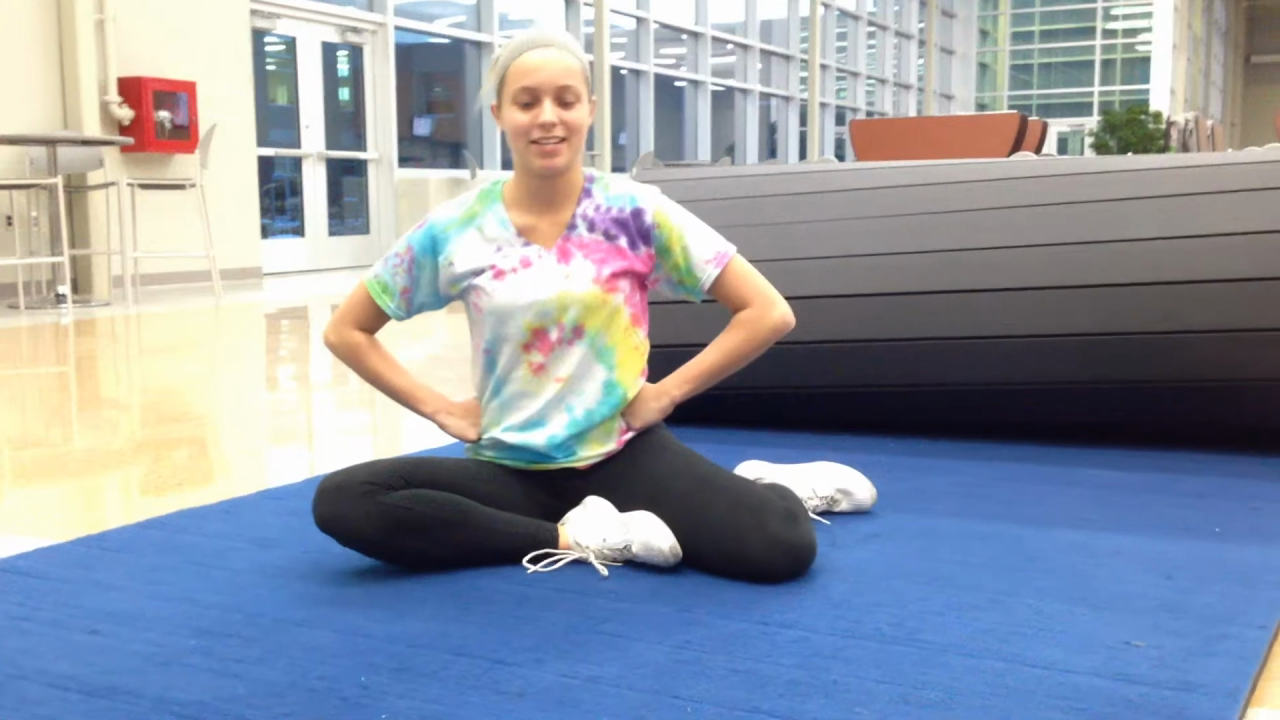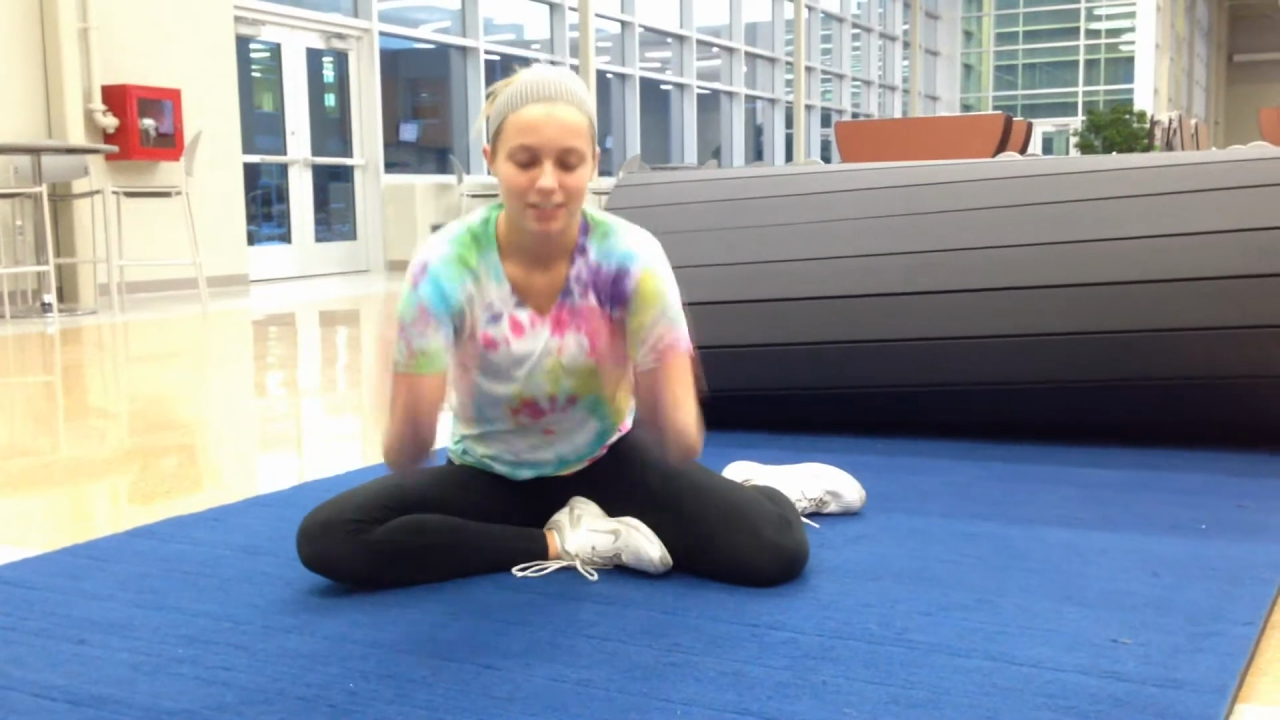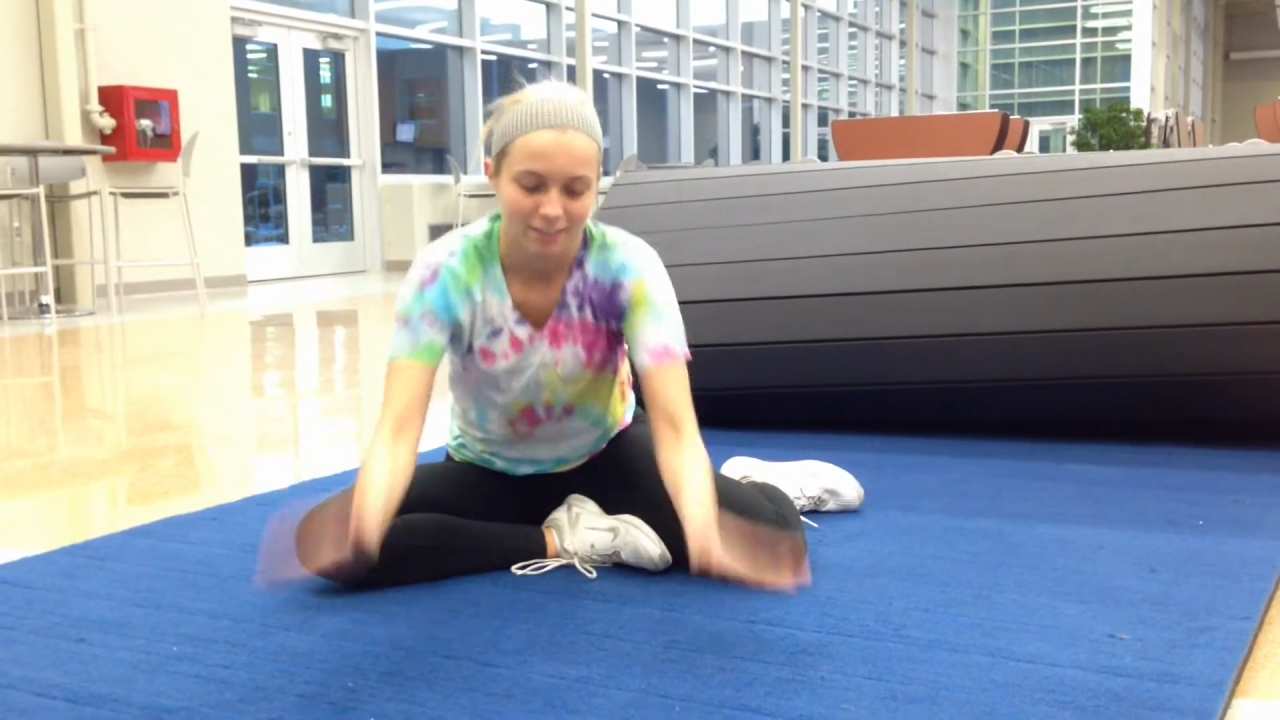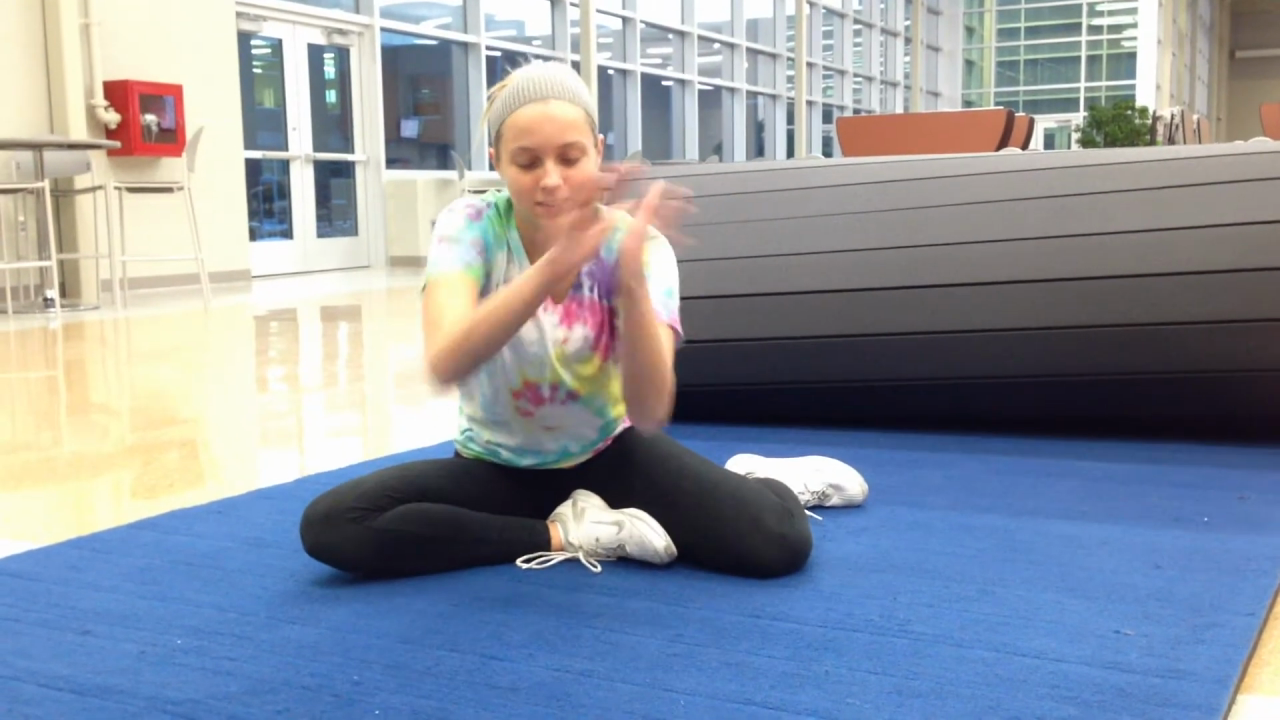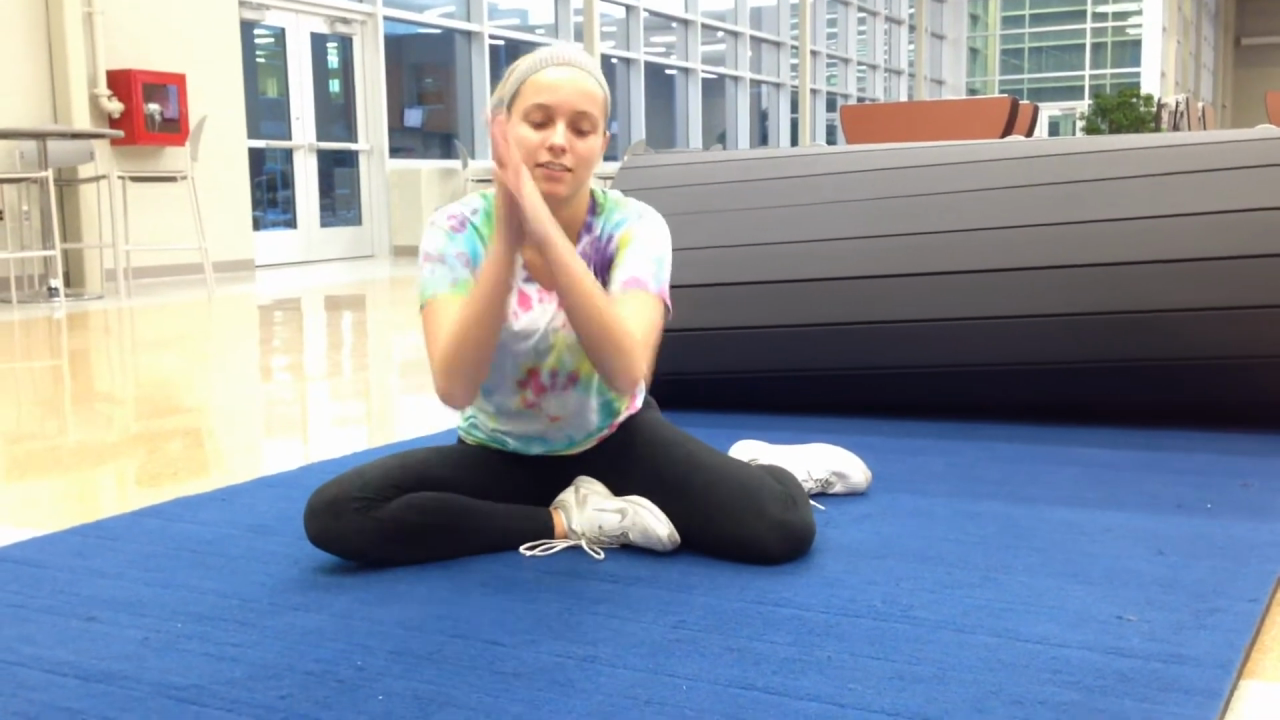
dt=1s
person 1, frame 1
left shoulder: (637, 214)
right shoulder: (452, 231)
left elbow: (768, 312)
right elbow: (345, 331)
left wrist: (664, 394)
right wrist: (441, 409)
left hip: (622, 455)
right hip: (507, 469)
left knee: (783, 547)
right knee: (340, 502)
left ankle: (763, 485)
right ankle: (573, 539)
person 1, frame 2
left shoulder: (629, 255)
right shoulder: (447, 262)
left elbow: (685, 445)
right elbow: (401, 458)
left wrist: (659, 411)
right wrist: (416, 420)
left hip: (607, 460)
right hip: (487, 477)
left knee: (776, 549)
right knee: (325, 539)
left ankle: (754, 487)
right ankle: (565, 543)
person 1, frame 3
left shoulder: (629, 267)
right shoulder: (445, 271)
left elbow: (674, 423)
right elbow: (398, 428)
left wrist: (704, 529)
right wrist: (362, 525)
left hip: (606, 458)
right hip: (486, 474)
left knee: (770, 535)
right ankle: (565, 539)
person 1, frame 4
left shoulder: (639, 247)
right shoulder: (467, 228)
left elbow: (649, 413)
right elbow: (444, 364)
left wrist: (633, 284)
right wrist: (553, 268)
left hip: (611, 453)
right hip: (495, 465)
left knee: (780, 539)
right knee: (329, 526)
left ankle: (760, 478)
right ankle: (569, 535)
person 1, frame 5
left shoulder: (634, 228)
right shoulder: (458, 231)
left elbow: (627, 371)
right elbow: (455, 387)
left wrist: (544, 233)
right wrist: (504, 244)
left hip: (614, 438)
right hip: (498, 454)
left knee: (782, 526)
right knee: (333, 515)
left ankle: (763, 465)
right ankle: (570, 523)
